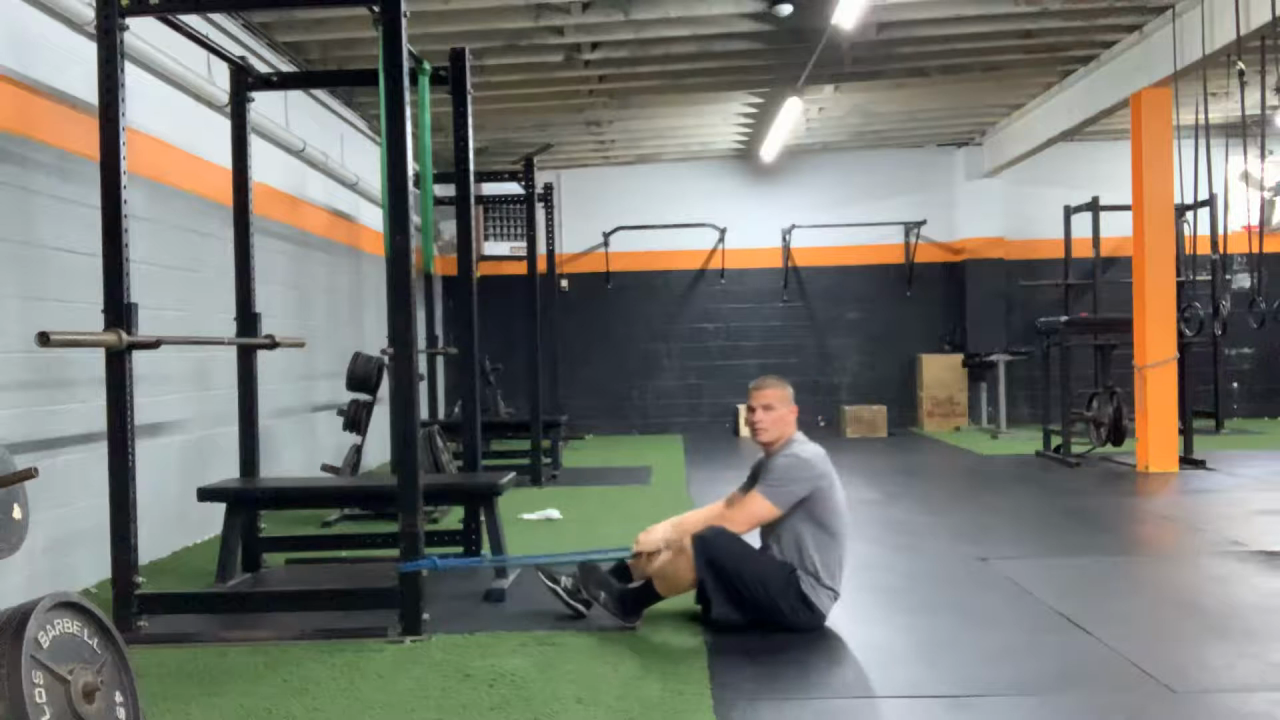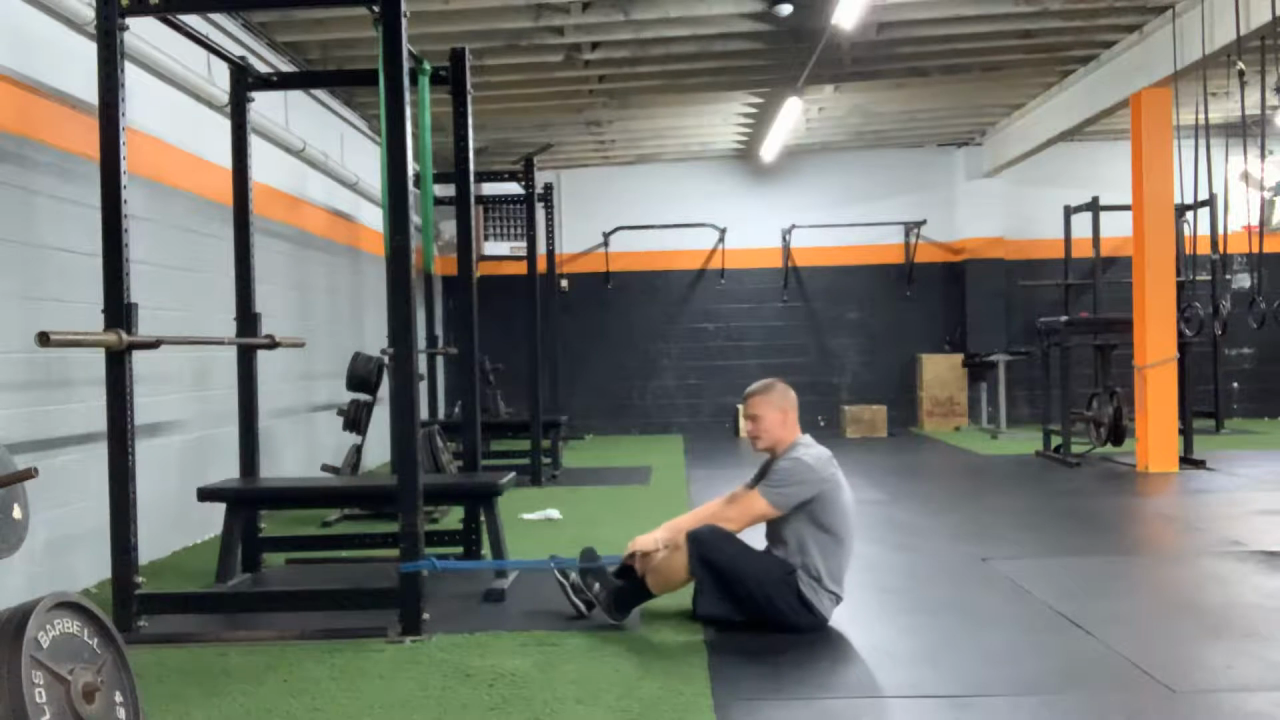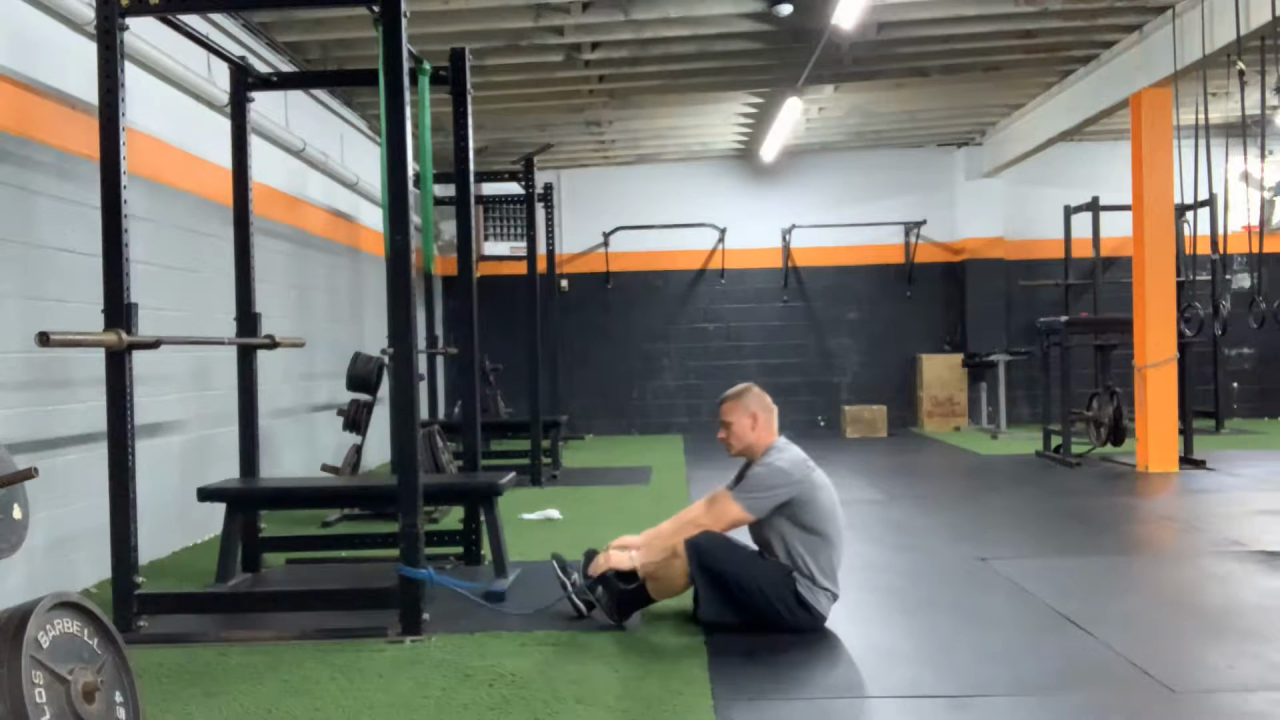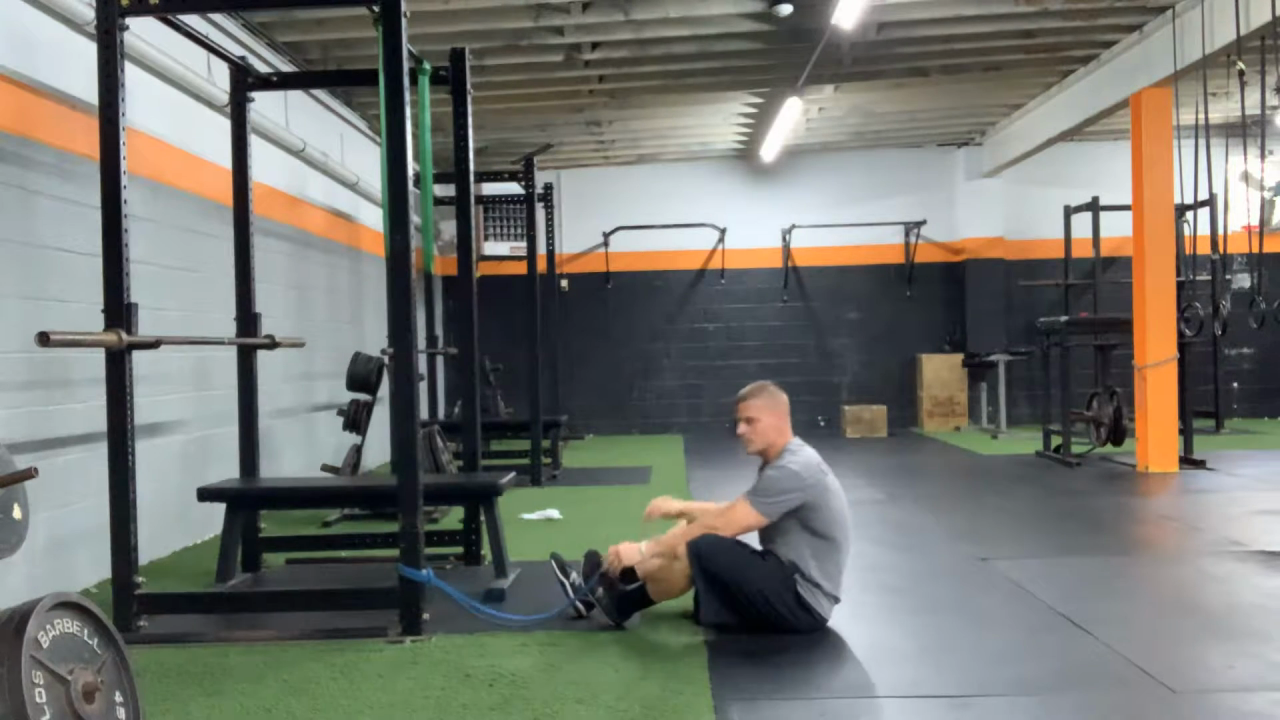
dt=0.7s
person 1, frame 1
left shoulder: (799, 461)
right shoulder: (771, 461)
left elbow: (736, 522)
right elbow: (726, 507)
left wrist: (665, 538)
right wrist: (667, 529)
left hip: (803, 600)
right hip: (782, 578)
left knee: (706, 543)
right knee: (682, 541)
left ankle: (628, 603)
right ankle: (586, 590)
person 1, frame 2
left shoulder: (804, 465)
right shoulder: (783, 461)
left elbow: (732, 519)
right elbow: (726, 503)
left wrist: (661, 538)
right wrist: (663, 533)
left hip: (805, 601)
right hip: (789, 580)
left knee: (701, 542)
right knee: (684, 540)
left ankle: (618, 600)
right ankle: (599, 589)
person 1, frame 3
left shoulder: (779, 468)
right shoulder: (765, 462)
left elbow: (706, 523)
right elbow: (707, 507)
left wrist: (634, 558)
right wrist: (642, 539)
left hip: (802, 601)
right hip: (786, 579)
left knee: (697, 547)
right knee: (683, 542)
left ankle: (620, 603)
right ankle: (596, 587)
person 1, frame 4
left shoulder: (792, 471)
right shoulder: (784, 461)
left elbow: (721, 527)
right elbow: (735, 514)
left wrist: (644, 550)
right wrist: (684, 508)
left hip: (801, 603)
right hip: (786, 579)
left knee: (696, 550)
right knee: (686, 538)
left ankle: (620, 604)
right ankle: (599, 588)
